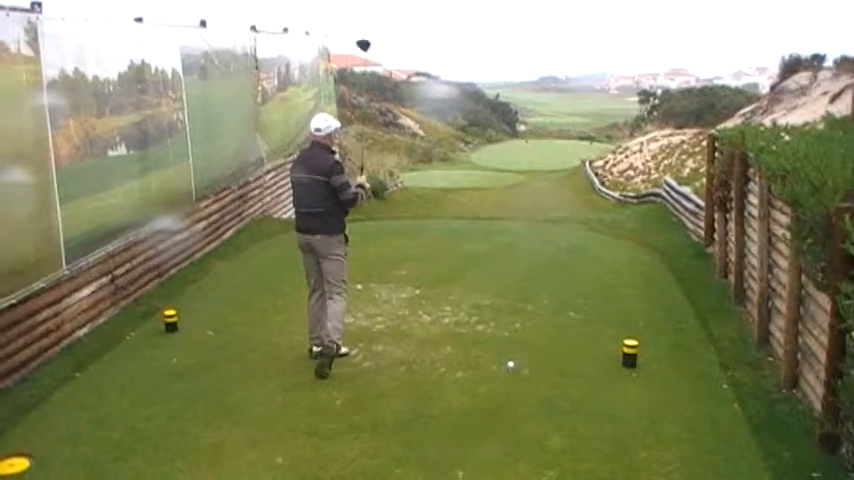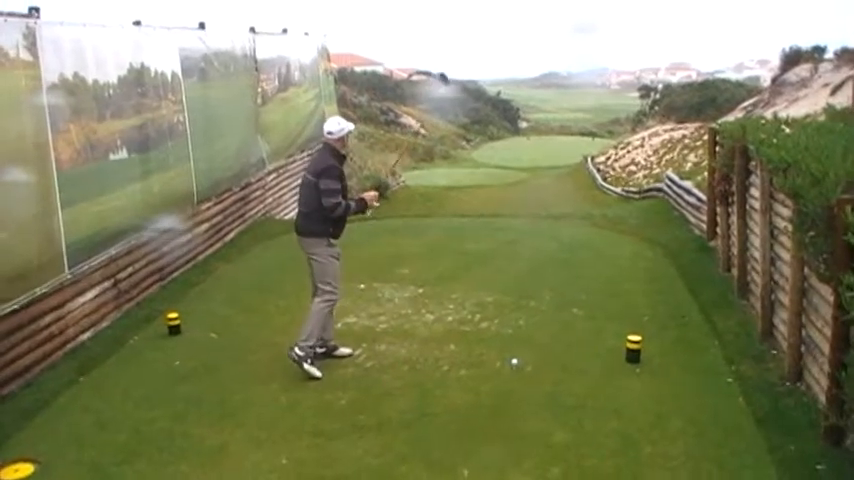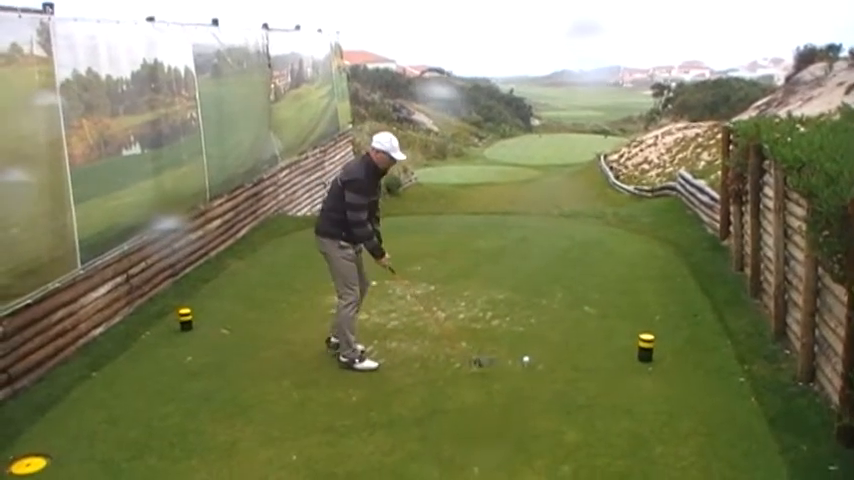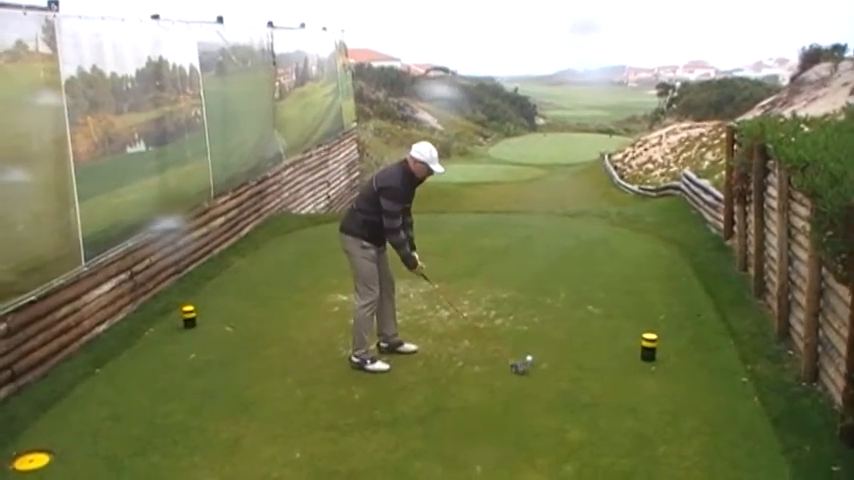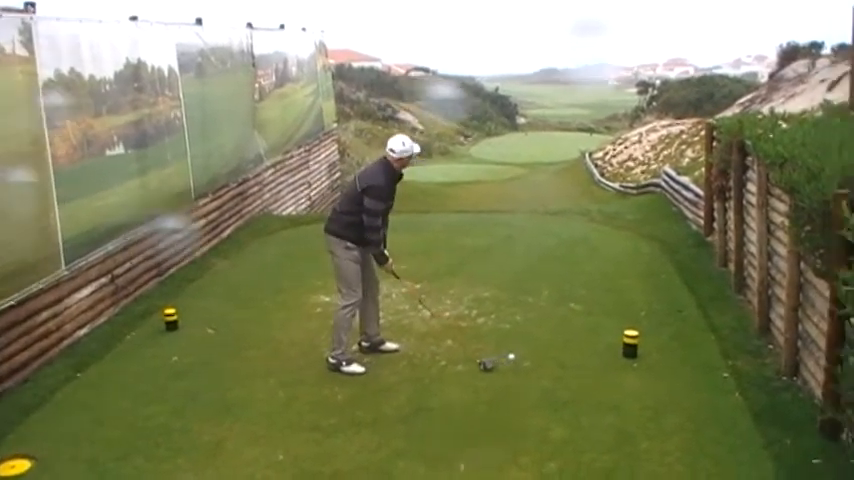
dt=1s
person 1, frame 1
left shoulder: (298, 162)
right shoulder: (330, 164)
right elbow: (351, 199)
left wrist: (345, 185)
right wrist: (361, 187)
left hip: (304, 233)
right hip: (329, 235)
left knee: (316, 290)
right knee: (337, 292)
left ankle: (317, 344)
right ankle: (330, 344)
person 1, frame 2
left shoulder: (322, 159)
right shoulder: (330, 166)
right elbow: (334, 208)
left wrist: (359, 202)
right wrist: (362, 203)
left hip: (312, 232)
right hip: (320, 236)
left knee: (323, 291)
right knee: (328, 293)
left ankle: (324, 343)
right ankle: (303, 349)
person 1, frame 3
left shoulder: (370, 172)
right shoulder: (359, 177)
left elbow: (370, 213)
right elbow: (358, 221)
left wrist: (378, 244)
right wrist: (377, 252)
left hip: (345, 237)
right hip: (334, 238)
left knee: (360, 286)
right knee: (349, 294)
left ankle: (337, 337)
right ankle: (348, 354)
person 1, frame 4
left shoulder: (406, 179)
right shoulder: (394, 183)
left elbow: (404, 218)
right elbow: (393, 228)
left wrist: (413, 251)
right wrist: (410, 262)
left hip: (373, 237)
right hip: (358, 238)
left knee: (386, 287)
right knee: (368, 295)
left ankle: (388, 340)
right ankle: (359, 355)
person 1, frame 5
left shoulder: (386, 174)
right shoulder: (378, 182)
left elbow: (379, 219)
right elbow: (372, 225)
left wrist: (383, 251)
right wrist: (382, 258)
left hip: (357, 238)
right hip: (343, 239)
left knee: (370, 288)
right knee: (351, 297)
left ankle: (370, 339)
right ankle: (337, 357)
